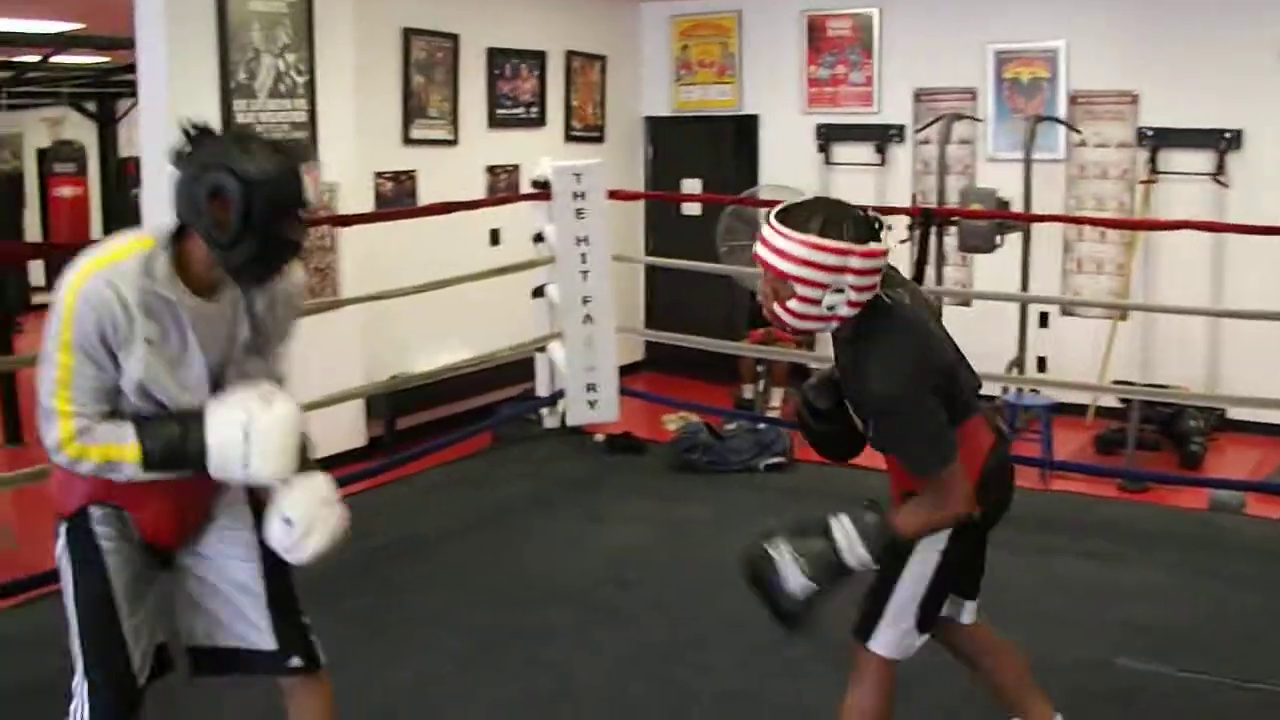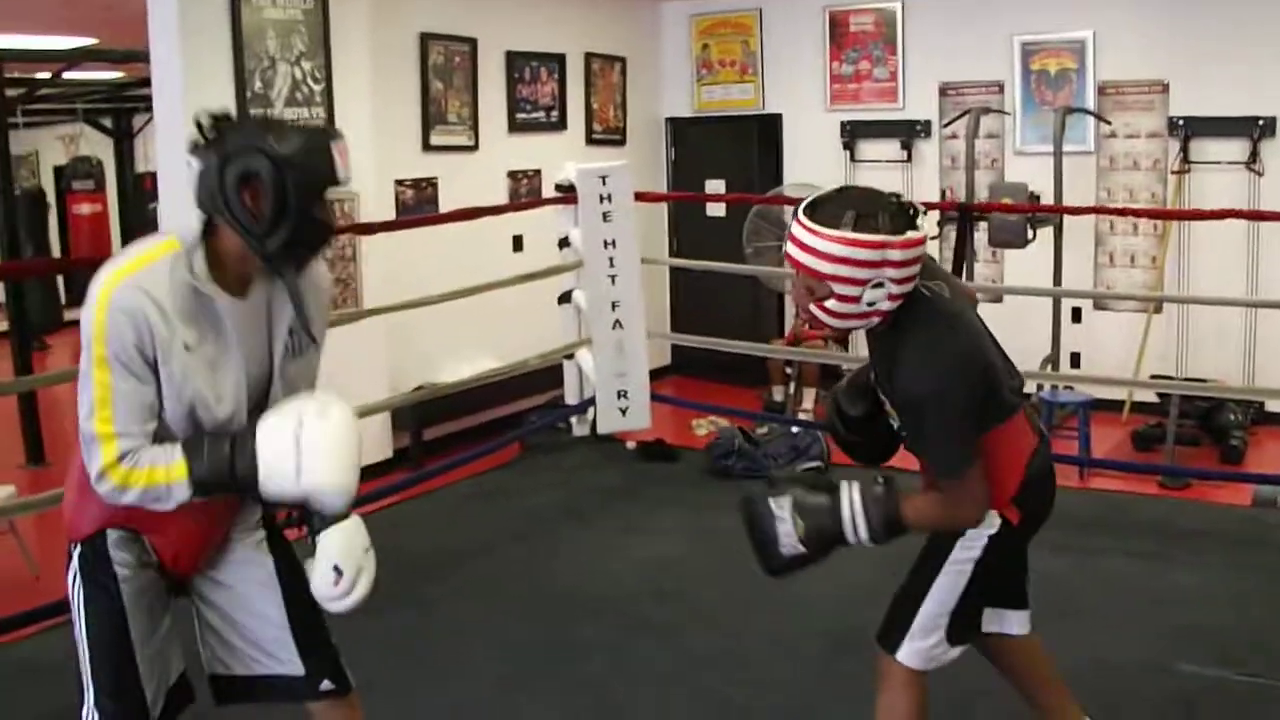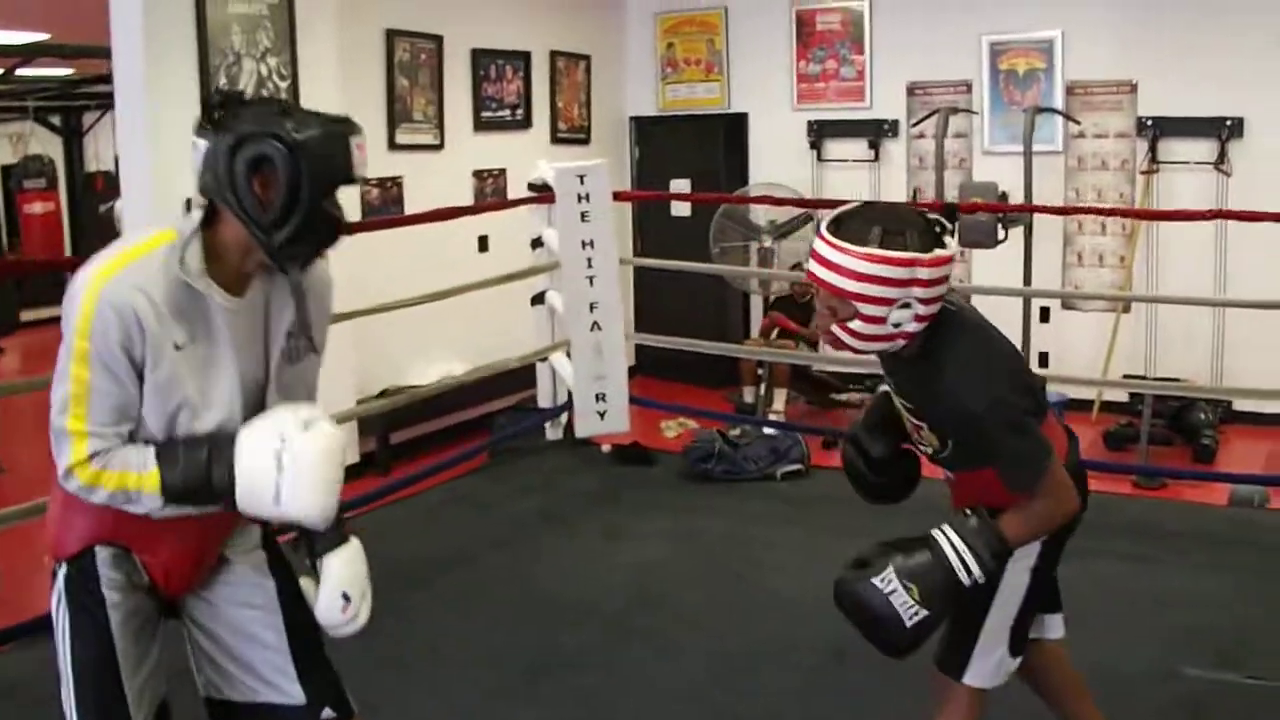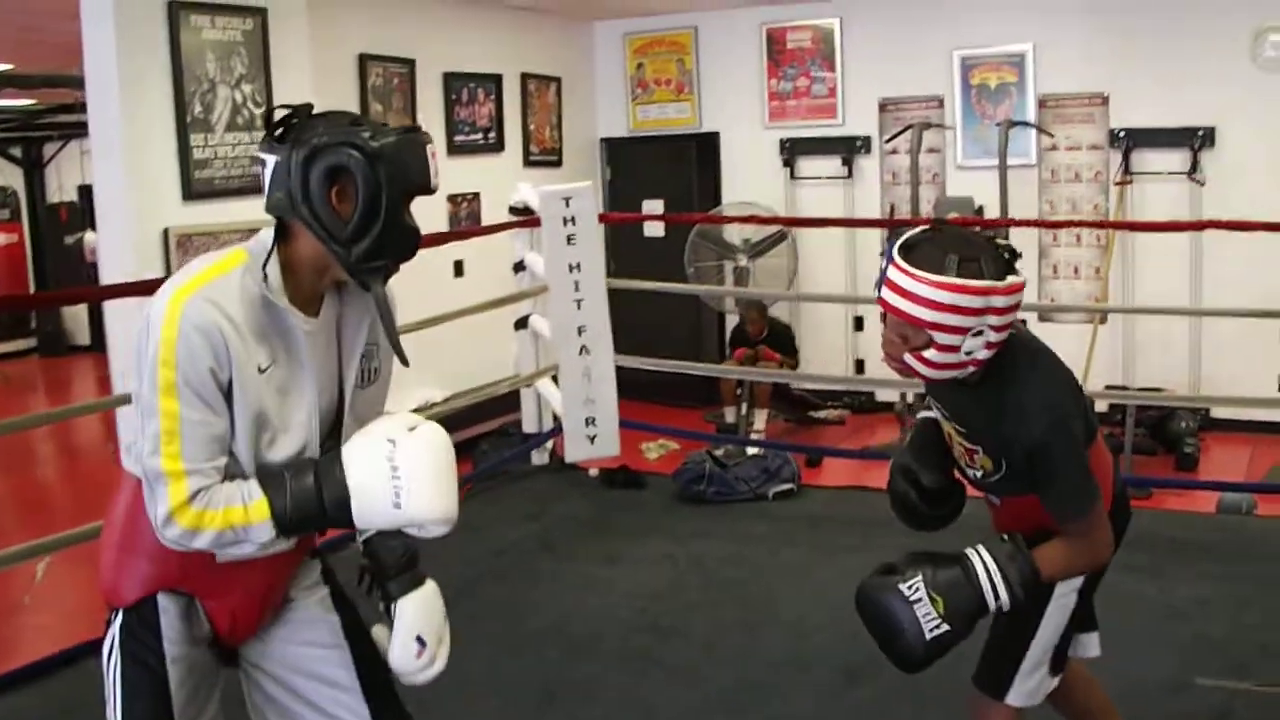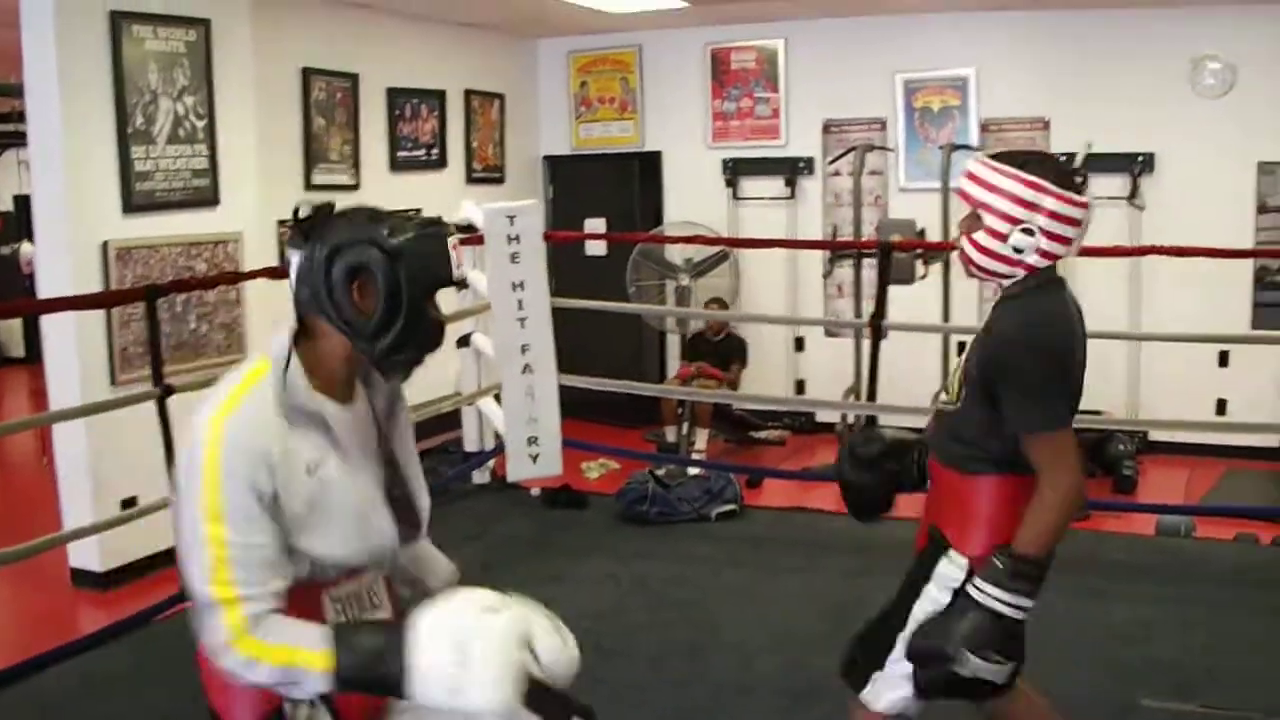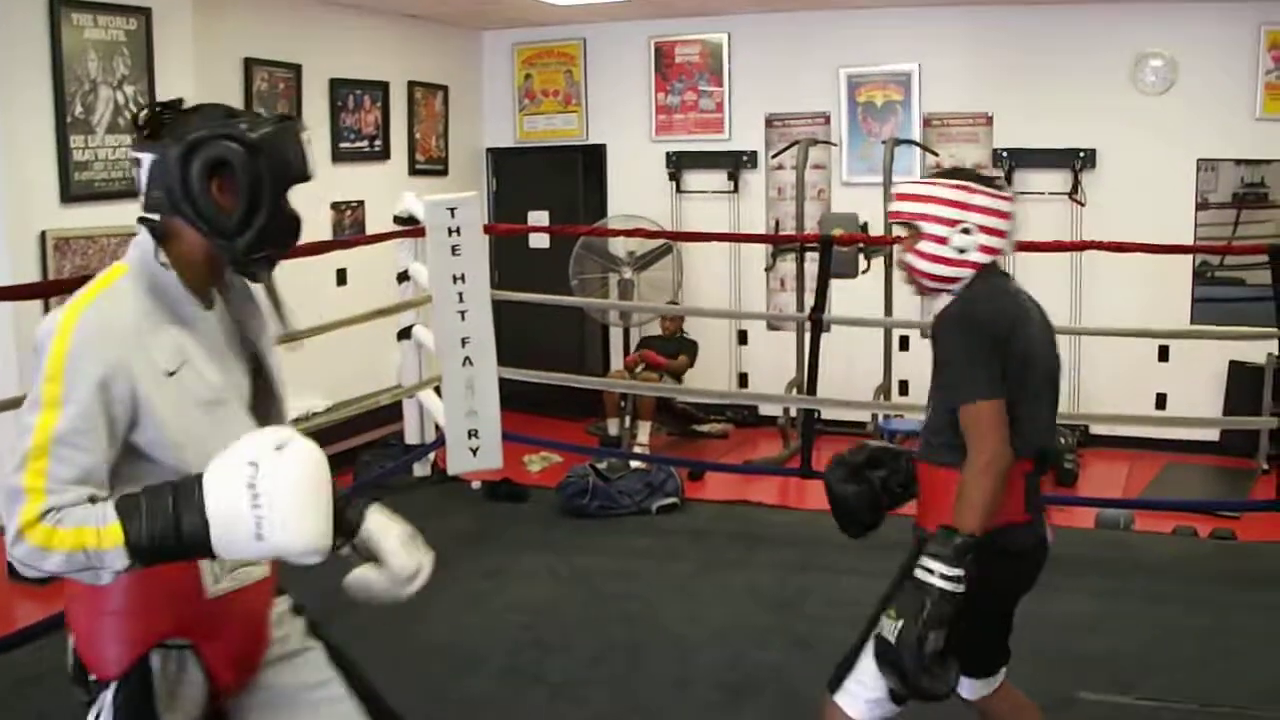
dt=0.5s
person 1, frame 1
left shoulder: (272, 279)
right shoulder: (99, 286)
right elbow: (68, 436)
left wrist: (296, 468)
right wrist: (200, 441)
left hip: (214, 486)
right hip: (109, 495)
left knee: (296, 658)
person 1, frame 2
left shoulder: (303, 281)
right shoulder: (130, 293)
right elbow: (114, 469)
left wrist: (330, 509)
right wrist: (251, 460)
left hip: (235, 511)
right hip: (125, 524)
person 1, frame 3
left shoulder: (302, 280)
right shoulder: (119, 287)
right elbow: (82, 463)
left wrist: (327, 532)
right wrist: (223, 472)
left hip: (227, 529)
right hip: (113, 538)
person 1, frame 4
left shoulder: (363, 302)
right shoulder: (197, 311)
right elbow: (183, 511)
left wrist: (399, 571)
right wrist: (333, 490)
left hip: (284, 569)
right hip: (173, 575)
person 1, frame 5
left shoulder: (378, 389)
right shoulder: (237, 428)
right elbow: (237, 635)
left wrist: (488, 621)
right wrist: (400, 657)
left hip: (376, 638)
person 1, frame 6
left shoulder: (234, 301)
right shoulder: (94, 330)
left wrist: (341, 514)
right wrist: (194, 515)
left hip: (250, 608)
right hip: (146, 628)
person 2, frame 1
left shoulder: (890, 377)
right shoulder: (879, 288)
left elbow: (951, 500)
left wrist: (841, 547)
right wrist: (839, 383)
left hip: (965, 487)
right hip: (966, 459)
left knee: (875, 655)
right knee: (953, 619)
person 2, frame 2
left shoulder: (929, 375)
right shoulder: (913, 282)
left elbow: (964, 506)
left wrist: (838, 514)
right wrist: (872, 383)
left hip: (997, 496)
right hip: (1008, 471)
left knee: (901, 661)
right knee: (994, 626)
person 2, frame 3
left shoulder: (974, 388)
right shoulder: (917, 320)
left elbow: (1058, 501)
left wrist: (946, 561)
right wrist: (886, 415)
left hip: (1032, 502)
right hip: (994, 490)
right knee: (1024, 637)
person 2, frame 4
left shoulder: (1037, 412)
right shoulder: (955, 353)
left elbow: (1091, 544)
left wrist: (975, 579)
right wrist: (929, 438)
left hip: (1070, 528)
right hip: (1025, 511)
right knee: (1048, 660)
person 2, frame 5
left shoulder: (1031, 328)
right shoulder: (1036, 308)
left elbow: (1062, 481)
left wrist: (998, 593)
left hip: (981, 551)
right hip: (984, 537)
person 2, frame 6
left shoulder: (969, 315)
right shoulder: (1021, 311)
left elbow: (987, 454)
left wrist: (939, 576)
right wrist: (906, 466)
left hip: (974, 546)
right hip: (1013, 537)
